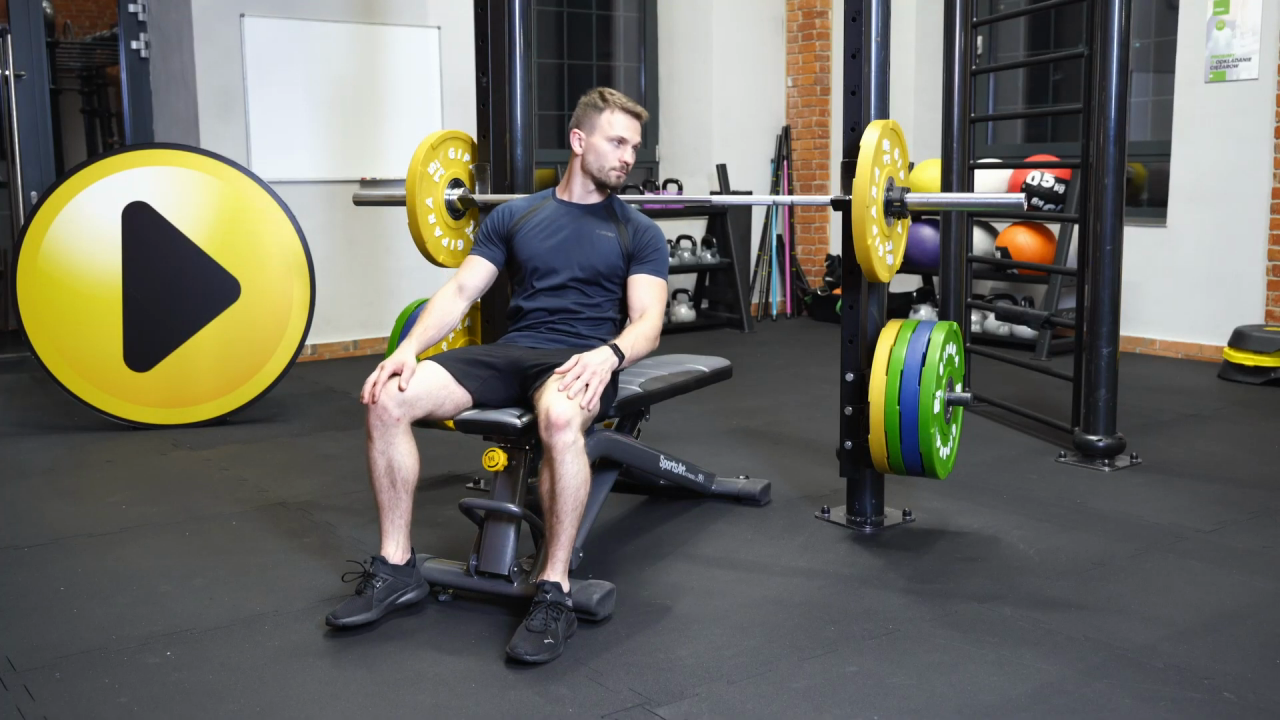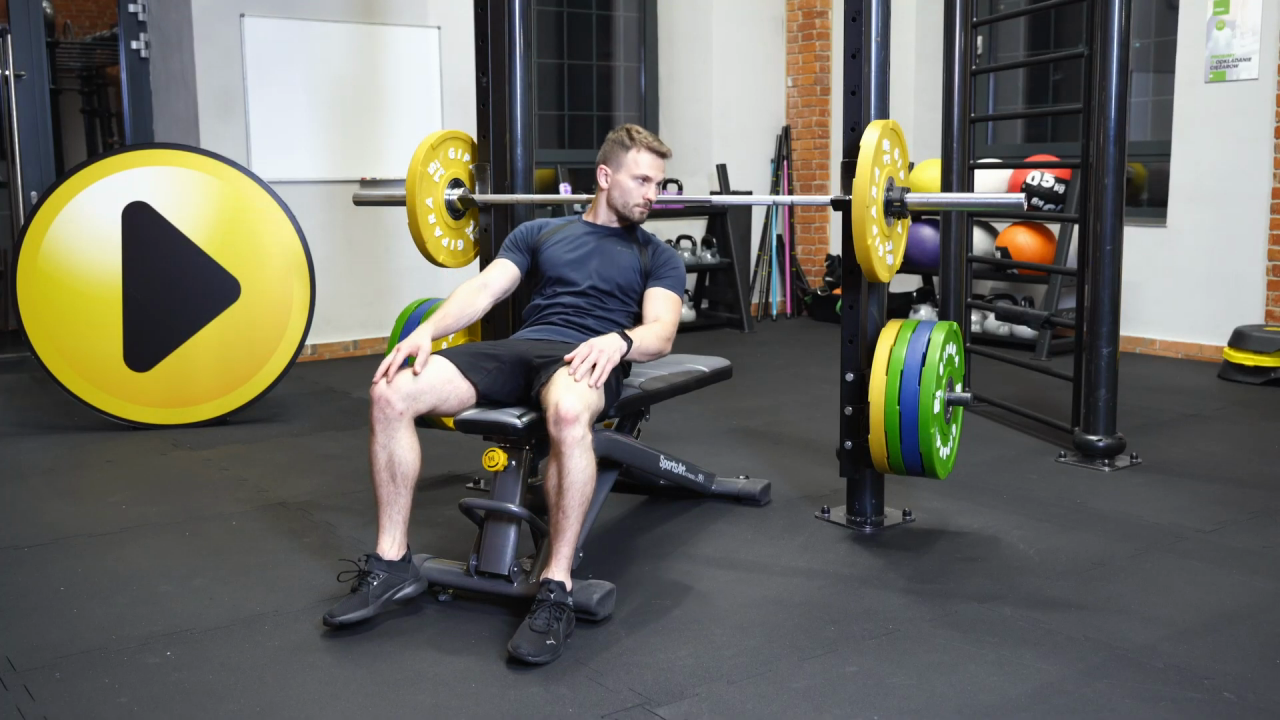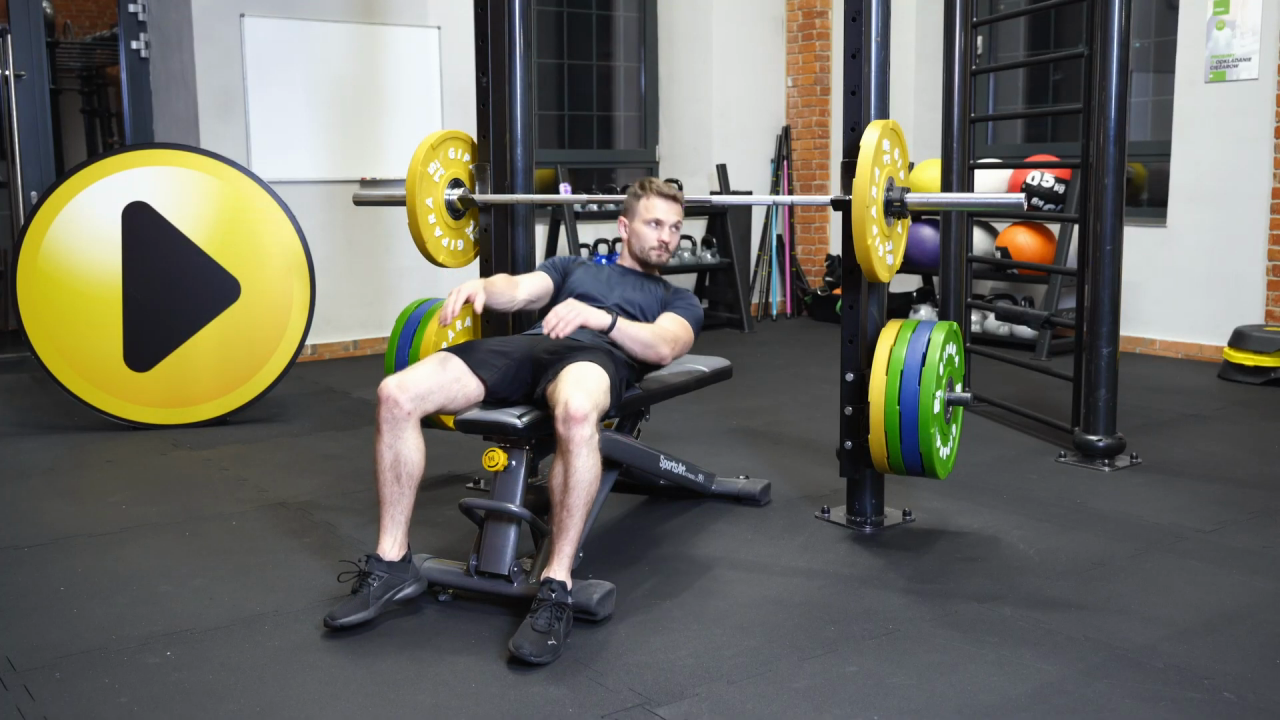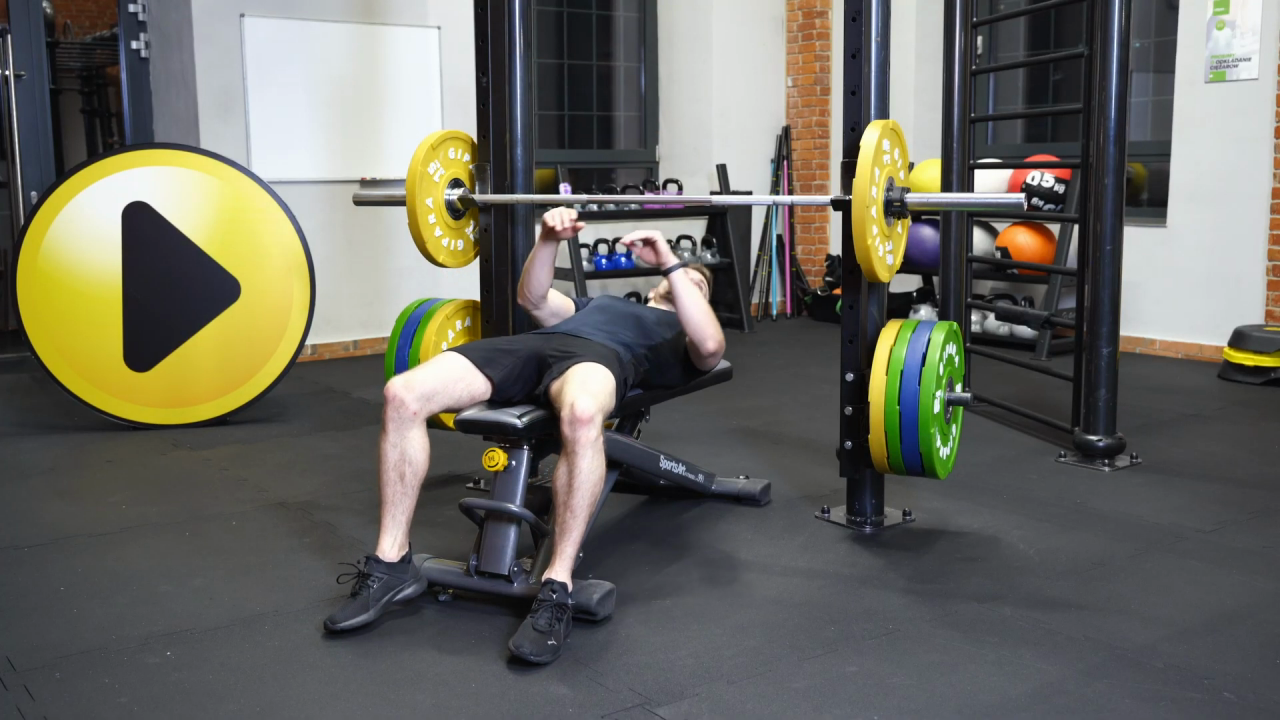
dt=0.4s
person 1, frame 1
left shoulder: (639, 233)
right shoulder: (513, 216)
left elbow: (648, 323)
right elbow: (461, 290)
left wrist: (609, 353)
right wrist: (408, 348)
left hip: (580, 361)
right hip: (510, 353)
left knee: (560, 419)
right knee: (387, 401)
left ankle: (555, 593)
right ankle: (397, 566)
person 1, frame 2
left shoulder: (658, 256)
right shoulder: (540, 232)
left elbow: (662, 333)
right elbow: (483, 289)
left wrist: (619, 339)
right wrist: (427, 331)
left hip: (585, 359)
right hip: (519, 348)
left knee: (568, 414)
right knee: (391, 395)
left ankle: (556, 591)
right ankle: (392, 562)
person 1, frame 3
left shoulder: (679, 301)
right shoulder: (573, 267)
left elbow: (664, 348)
right elbow: (519, 292)
left wrist: (601, 318)
right wrist: (479, 285)
left hip: (593, 358)
right hip: (527, 347)
left knee: (575, 413)
right knee: (396, 395)
left ankle: (556, 590)
right ankle: (393, 563)
person 1, frame 4
left shoulder: (688, 336)
right shoulder: (595, 303)
left elbow: (710, 346)
right elbow: (534, 299)
left wrist: (672, 265)
right wrist: (549, 240)
left hip: (600, 355)
right hip: (535, 346)
left knee: (581, 416)
right knee: (403, 395)
left ankle: (557, 590)
right ankle: (392, 564)
